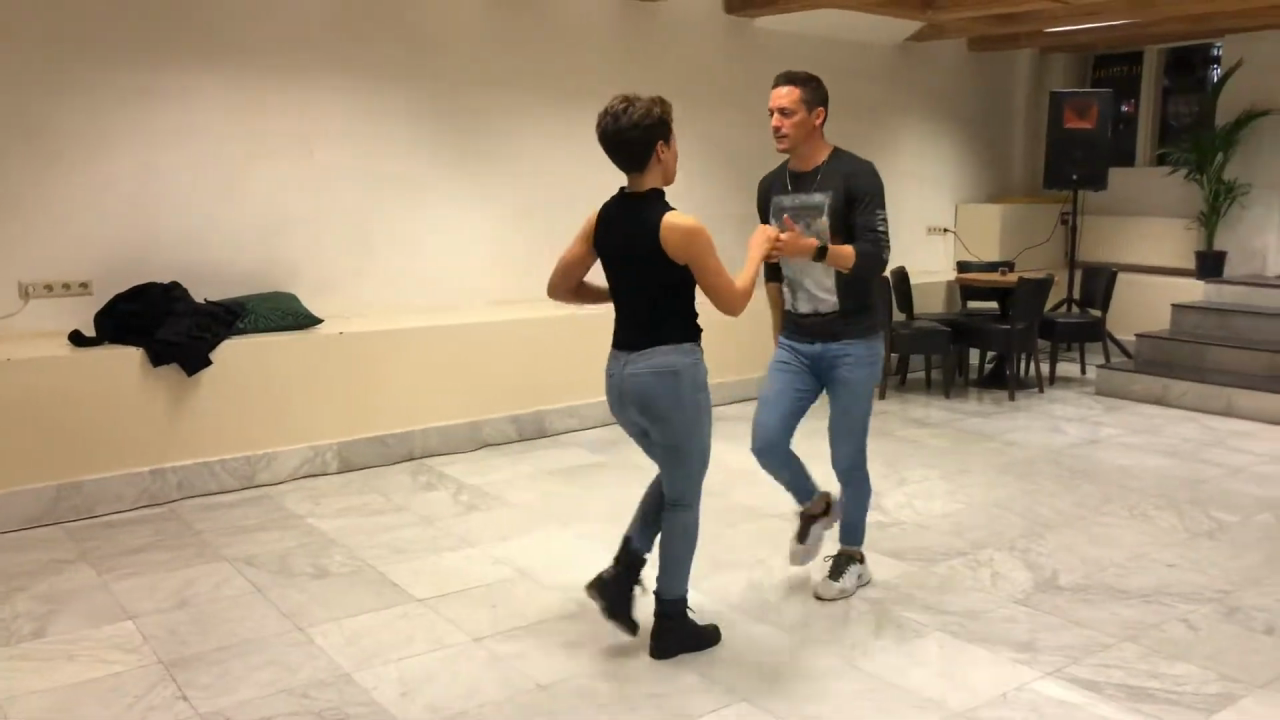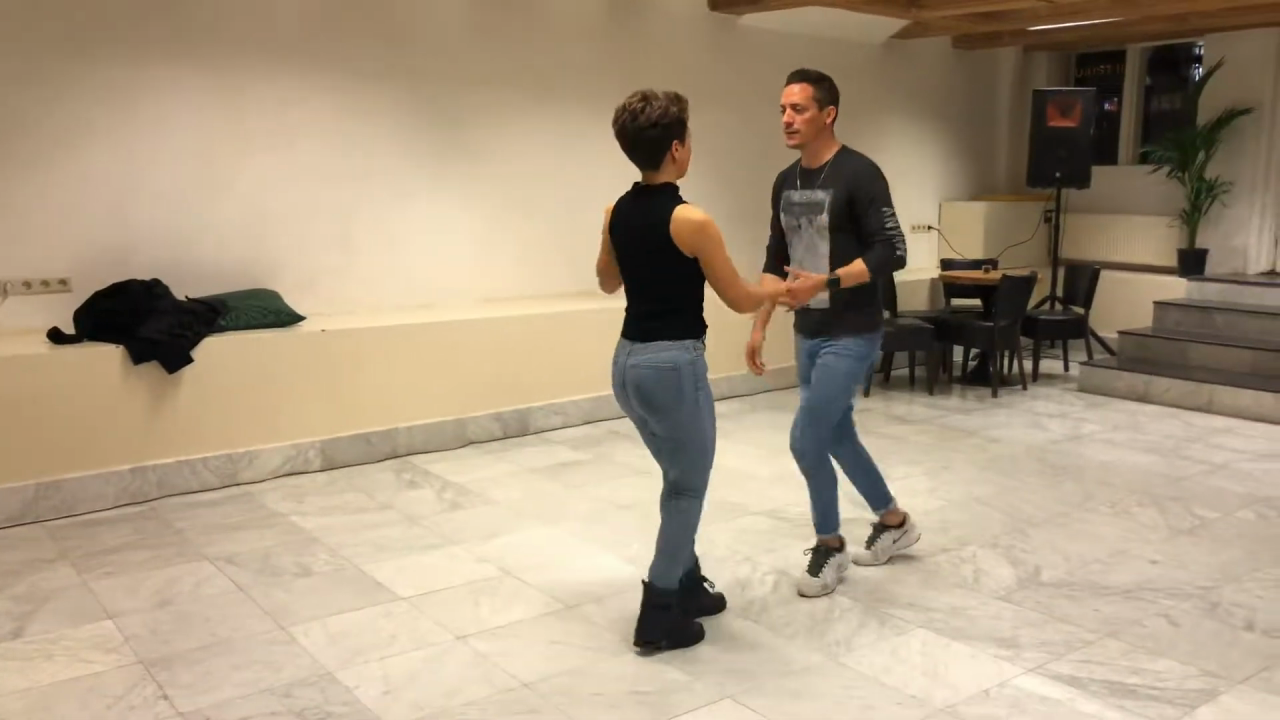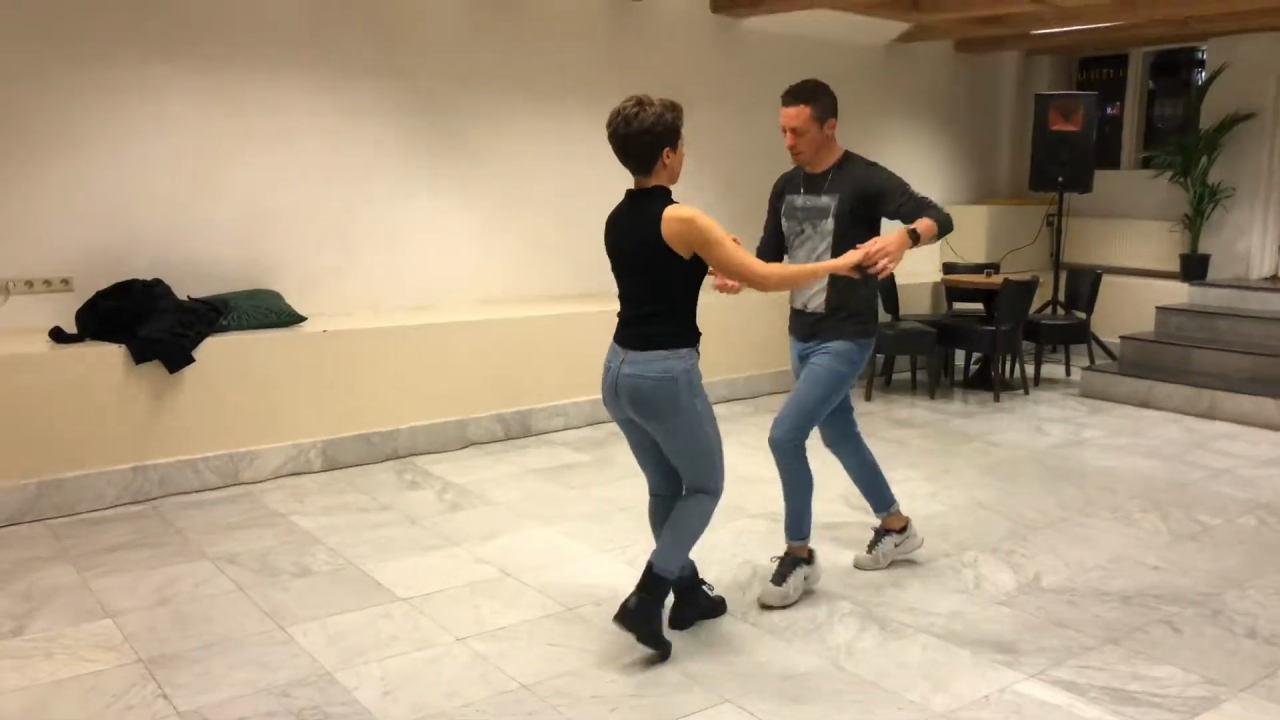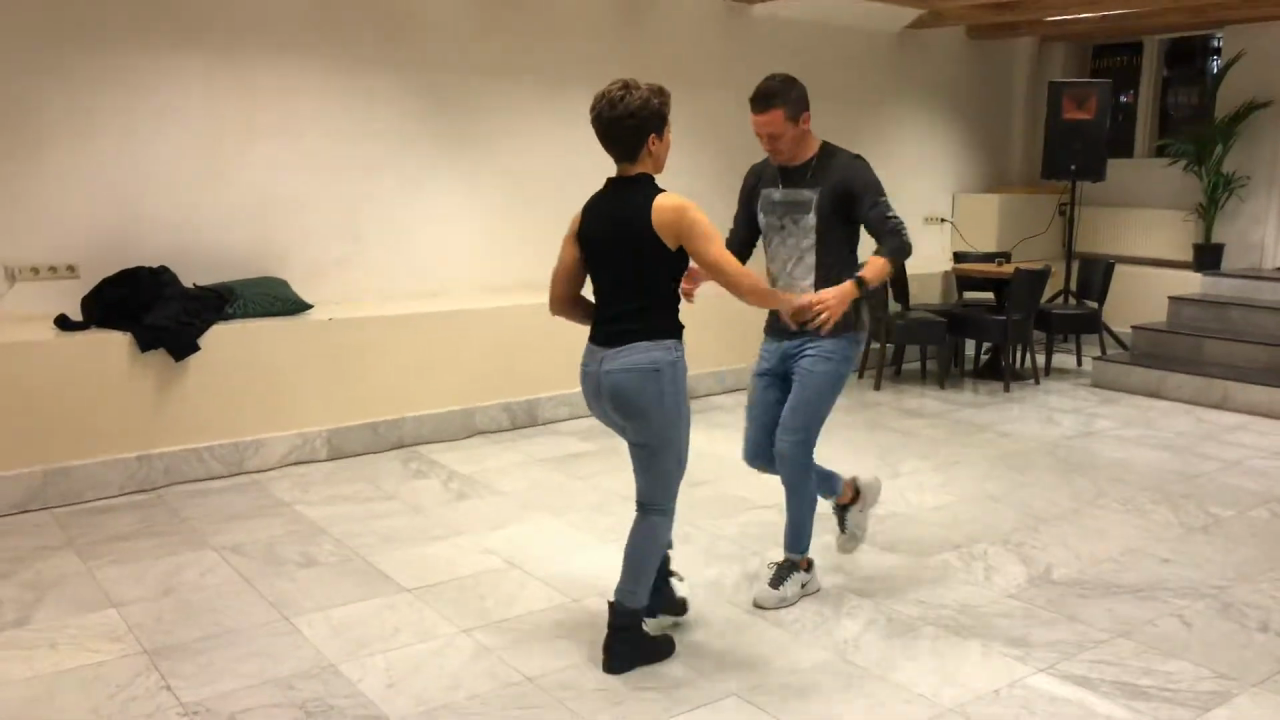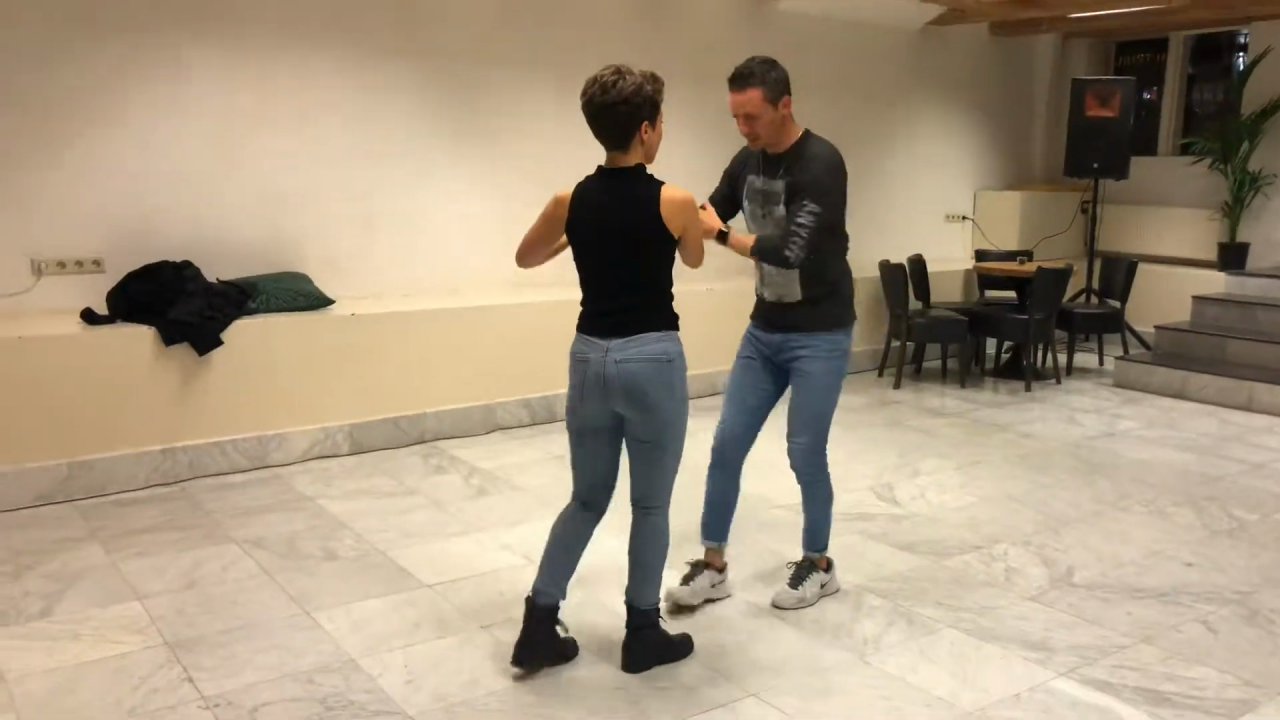
dt=0.3s
person 1, frame 1
left shoulder: (603, 219)
right shoulder: (679, 227)
left elbow: (559, 287)
right elbow: (733, 302)
right wrist: (758, 246)
left hip: (621, 370)
right hip: (671, 372)
left knee: (671, 481)
right knee: (682, 500)
left ankle: (620, 577)
right ankle: (671, 623)
person 1, frame 2
left shoulder: (619, 212)
right shoulder: (691, 221)
right elbow: (741, 299)
right wrist: (780, 290)
left hip: (627, 360)
right hip: (671, 366)
left knee: (680, 477)
right knee: (687, 490)
left ankle: (686, 587)
right ankle: (660, 614)
person 1, frame 3
left shoulder: (616, 221)
right shoulder: (680, 219)
right elbow: (763, 277)
left wrist: (703, 246)
right wrist: (839, 263)
left hip: (619, 370)
right hip: (665, 374)
left knee: (665, 488)
right knee: (705, 488)
left ankle: (688, 591)
right ankle: (645, 598)
person 1, frame 4
left shoulder: (589, 213)
right shoulder: (668, 209)
left elbow: (561, 302)
right elbow: (742, 285)
right wrist: (789, 303)
left hip: (597, 366)
right hip: (651, 367)
left knee: (658, 470)
right knee: (658, 501)
left ankle: (653, 580)
right ankle: (624, 635)
person 1, frame 5
left shoulder: (570, 201)
right shoulder: (674, 201)
left elbow: (527, 256)
right elbow: (695, 258)
left hip: (589, 357)
right hip: (652, 360)
left knee: (589, 498)
right knee: (651, 504)
left ankle: (538, 628)
right ankle: (643, 634)
person 2, frame 1
left shoulder: (855, 176)
right shoulder: (770, 187)
left elbow: (875, 257)
left wrist: (814, 249)
right wrist: (779, 335)
left hip: (854, 342)
right hip: (795, 343)
left knee: (847, 457)
right knee: (766, 442)
left ankle: (851, 556)
right ankle: (815, 506)
person 2, frame 2
left shoulder: (859, 175)
right shoulder: (785, 183)
left elbow: (890, 253)
left wrist: (825, 283)
right wrist: (759, 324)
left hip: (851, 336)
right hip: (809, 336)
left knee: (806, 441)
right knee: (837, 437)
left ankle: (828, 547)
right ankle: (894, 521)
person 2, frame 3
left shoulder: (864, 179)
right shoulder: (785, 186)
left elbow: (937, 218)
right elbow: (769, 253)
left wrist: (902, 237)
right wrist: (738, 272)
left hip: (844, 338)
right hip: (802, 336)
left knee: (785, 437)
right knee: (840, 436)
left ankle: (799, 555)
right ankle: (897, 526)
person 2, frame 4
left shoulder: (848, 172)
right shoulder: (758, 178)
left elbow: (896, 241)
right elbow: (738, 248)
left wrist: (852, 288)
right wrist: (701, 274)
left hip: (828, 339)
right hip: (777, 338)
left knee: (790, 448)
right knee: (760, 452)
left ankle: (798, 564)
right ankle: (850, 492)
person 2, frame 5
left shoulder: (820, 163)
right shoulder: (747, 161)
left elbow: (789, 251)
right elbow: (705, 218)
left wrist: (723, 234)
left hip: (820, 334)
right hip: (764, 330)
left knee: (804, 452)
right knee: (728, 447)
left ankle: (817, 565)
right ankle: (713, 565)
